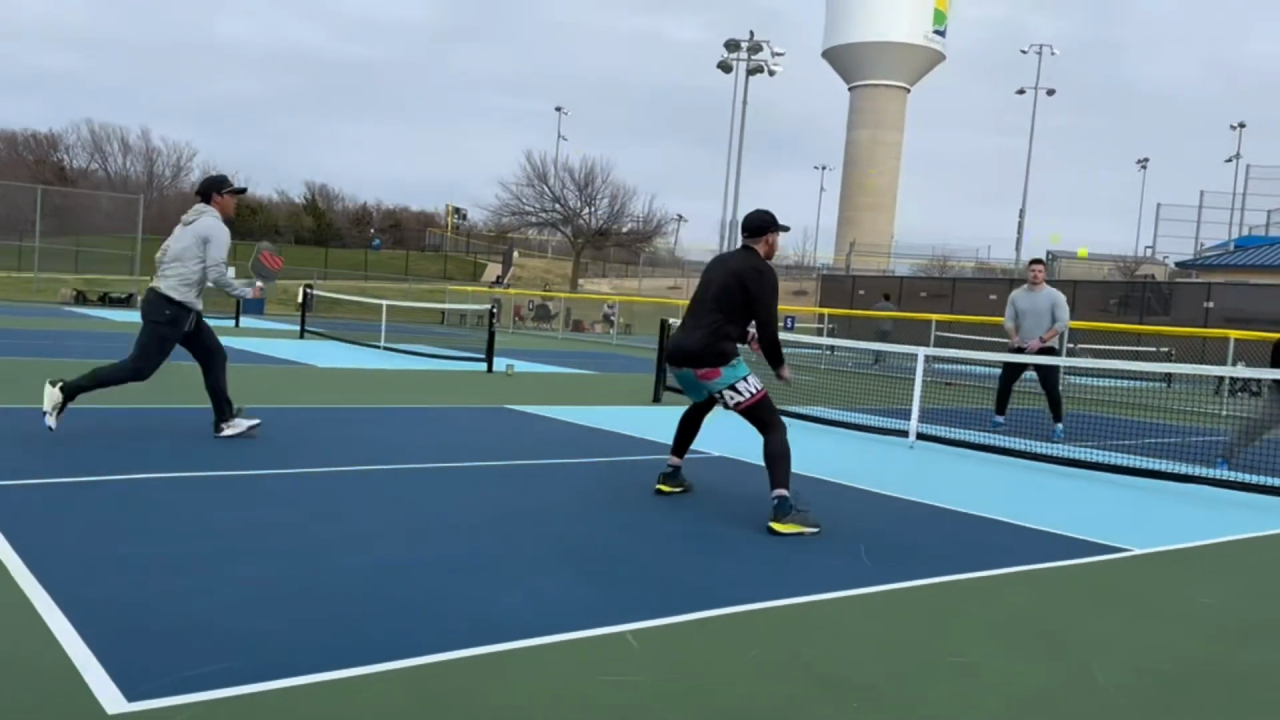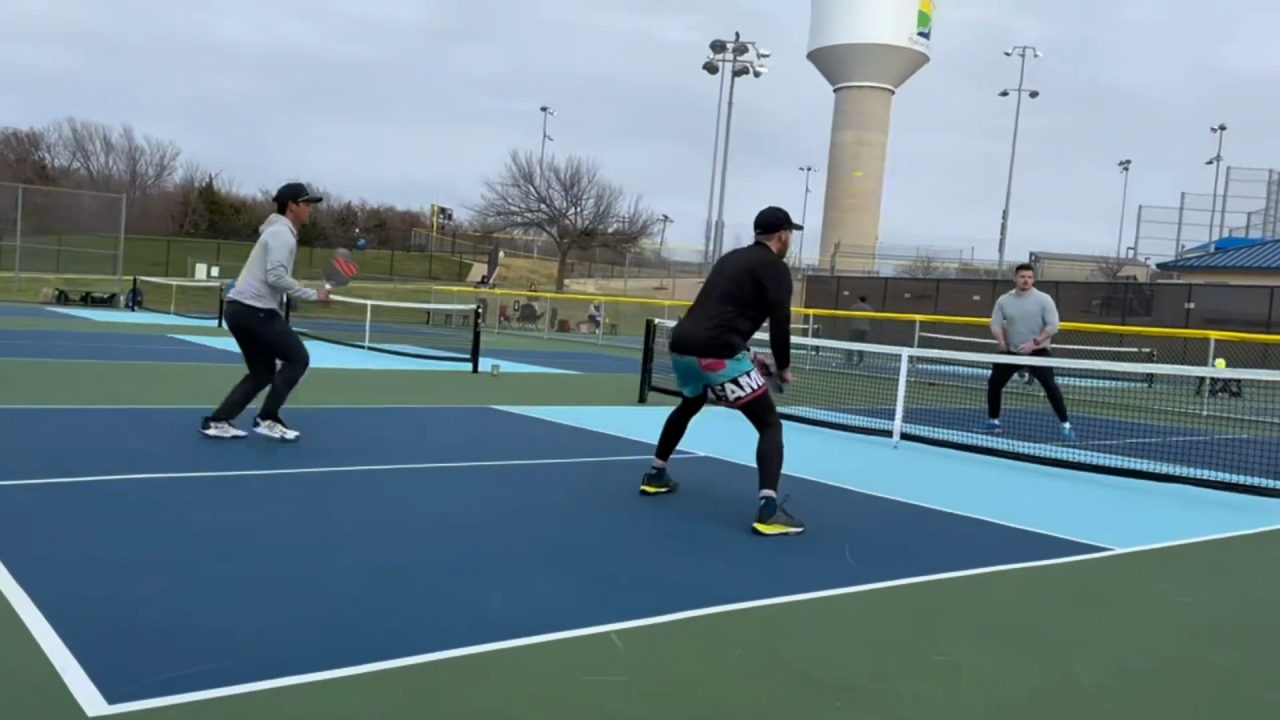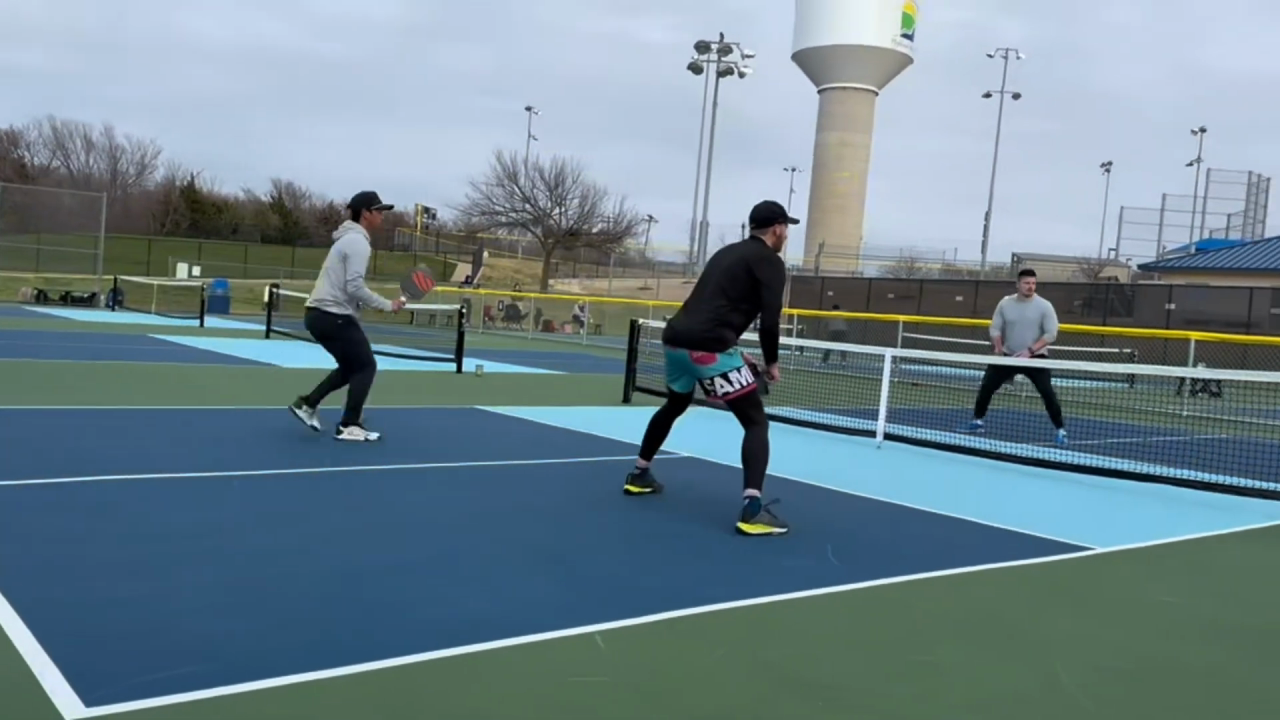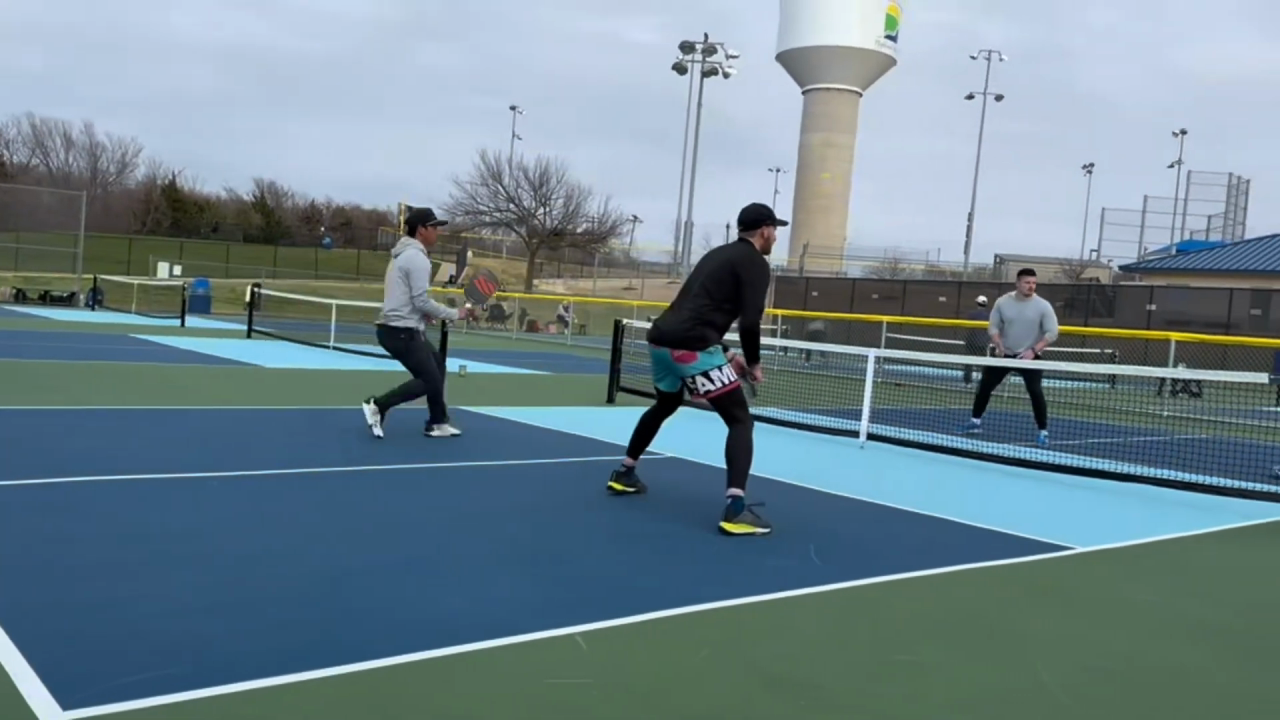
dt=0.2s
person 1, frame 1
left shoulder: (718, 262)
right shoulder: (761, 271)
right elbow: (767, 328)
left wrist: (745, 336)
right wrist: (780, 366)
left hip: (678, 355)
right hip: (712, 360)
left knee: (701, 404)
right knee: (773, 427)
left ankle: (671, 474)
right ankle: (783, 509)
person 1, frame 2
left shoulder: (730, 258)
right shoulder: (775, 267)
right elbow: (779, 326)
left wrist: (746, 356)
right wrist: (783, 368)
left hip: (681, 345)
right hip: (715, 354)
left knee: (690, 405)
right knee: (770, 425)
left ankle: (655, 475)
right ankle: (768, 510)
person 1, frame 3
left shoulder: (726, 253)
right shoulder: (770, 261)
right elbow: (769, 322)
left wrist: (735, 355)
right wrist: (771, 363)
left hip: (675, 338)
right hip: (707, 348)
left knee: (675, 405)
right knee: (756, 423)
left ankle: (638, 476)
right ankle: (752, 510)
person 1, frame 4
left shoulder: (718, 254)
right shoulder: (755, 263)
right elbow: (749, 322)
left wrist: (726, 355)
right wrist: (753, 363)
left hip: (661, 337)
right hip: (690, 346)
left knee: (665, 405)
right knee: (741, 421)
left ankle: (623, 474)
right ankle: (735, 509)
person 2, frame 1
left shoulder: (189, 224)
right shoulder: (217, 227)
left elbow: (161, 259)
right elbow: (216, 275)
right wrist: (247, 292)
left hip: (175, 305)
right hip: (171, 307)
left knee: (215, 356)
right knee: (138, 368)
left ankle: (225, 419)
right ankle: (63, 390)
person 2, frame 2
left shoulder: (277, 232)
right shoulder: (282, 234)
right elbow: (276, 277)
left wrist: (308, 294)
right wrist: (311, 295)
left hip: (241, 308)
right hip: (254, 310)
left knee: (262, 373)
right knee: (297, 360)
left ankle: (218, 421)
right ankle: (268, 418)
person 2, frame 3
left shoulder: (347, 238)
right shoulder: (358, 242)
right elbow: (354, 287)
left wrist: (384, 301)
right wrist: (387, 305)
left hip: (318, 314)
right hip: (334, 316)
left knee: (350, 367)
right knee: (365, 367)
left ankle: (306, 403)
right ankle: (349, 425)
person 2, frame 4
left shoulder: (403, 254)
right shoulder: (417, 258)
right elbow: (422, 300)
left wrist: (433, 313)
right wrist: (454, 314)
left hip: (393, 327)
right hip: (400, 330)
left knee: (437, 365)
right knee: (430, 380)
left ankle: (438, 422)
right ankle: (378, 405)
person 3, frame 1
left shoulder: (1055, 296)
right shoulder: (1016, 295)
left elbow: (1061, 323)
right elbow: (1009, 319)
left wrist: (1041, 340)
right wrist: (1013, 337)
left hip: (1046, 349)
right hip: (1020, 348)
left knee: (1050, 386)
right knee: (1005, 381)
left ankle: (1058, 425)
right ankle: (999, 418)
person 3, frame 2
left shoulder: (1044, 300)
right shoulder: (1004, 300)
left elbow: (1053, 326)
right elbow: (995, 324)
left wrist: (1034, 342)
right wrist: (1000, 341)
left hip: (1038, 351)
right hip: (1010, 351)
left knee: (1050, 386)
right knee: (994, 383)
left ankle: (1065, 425)
right ankle: (993, 421)
person 3, frame 3
left shoulder: (1044, 306)
right shoulder: (1005, 304)
left elbow: (1051, 334)
right elbow: (995, 328)
left wrist: (1030, 350)
right wrist: (998, 346)
left hip: (1035, 357)
right hip: (1007, 355)
left knee: (1047, 392)
right knee: (987, 386)
left ankle: (1060, 430)
right ankle: (978, 421)
person 3, frame 4
left shoulder: (1043, 306)
right shoulder: (1003, 302)
left elbow: (1052, 332)
right elbow: (993, 326)
left wrist: (1033, 350)
right wrist: (998, 345)
left hip: (1030, 356)
right hip: (1004, 354)
left knee: (1036, 392)
right knee: (984, 385)
left ankle: (1043, 431)
right ankle: (975, 421)
